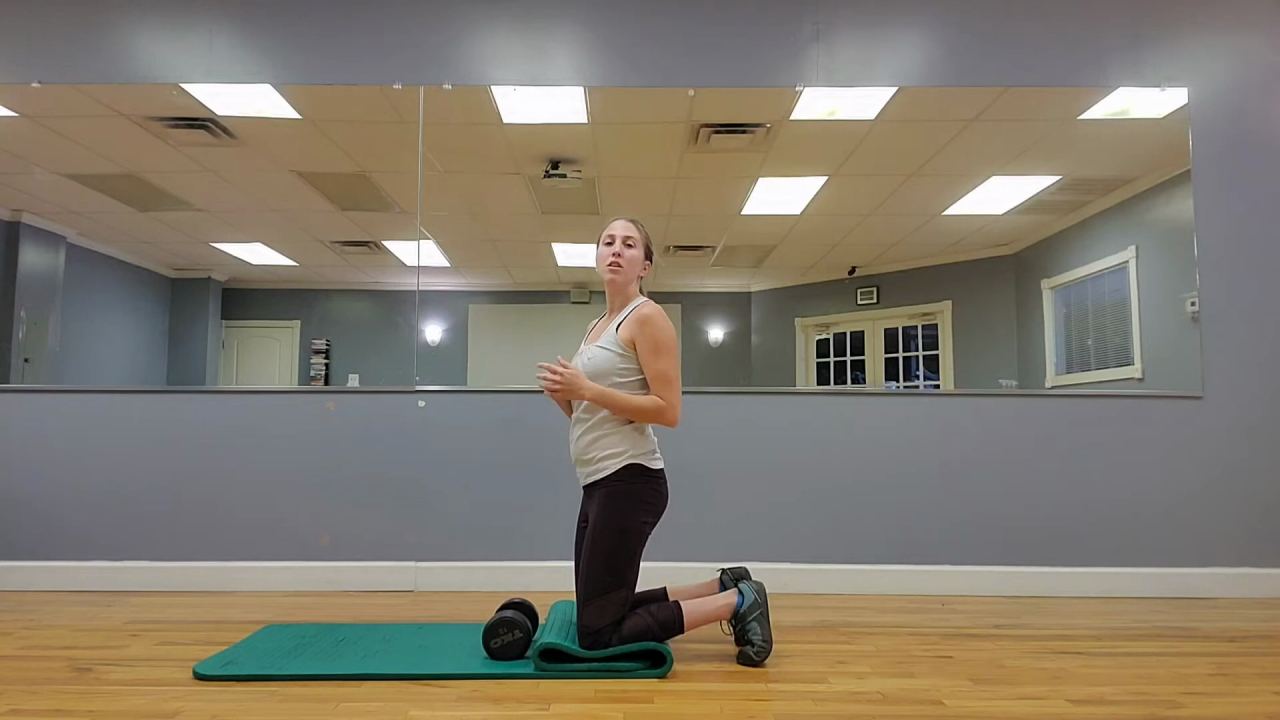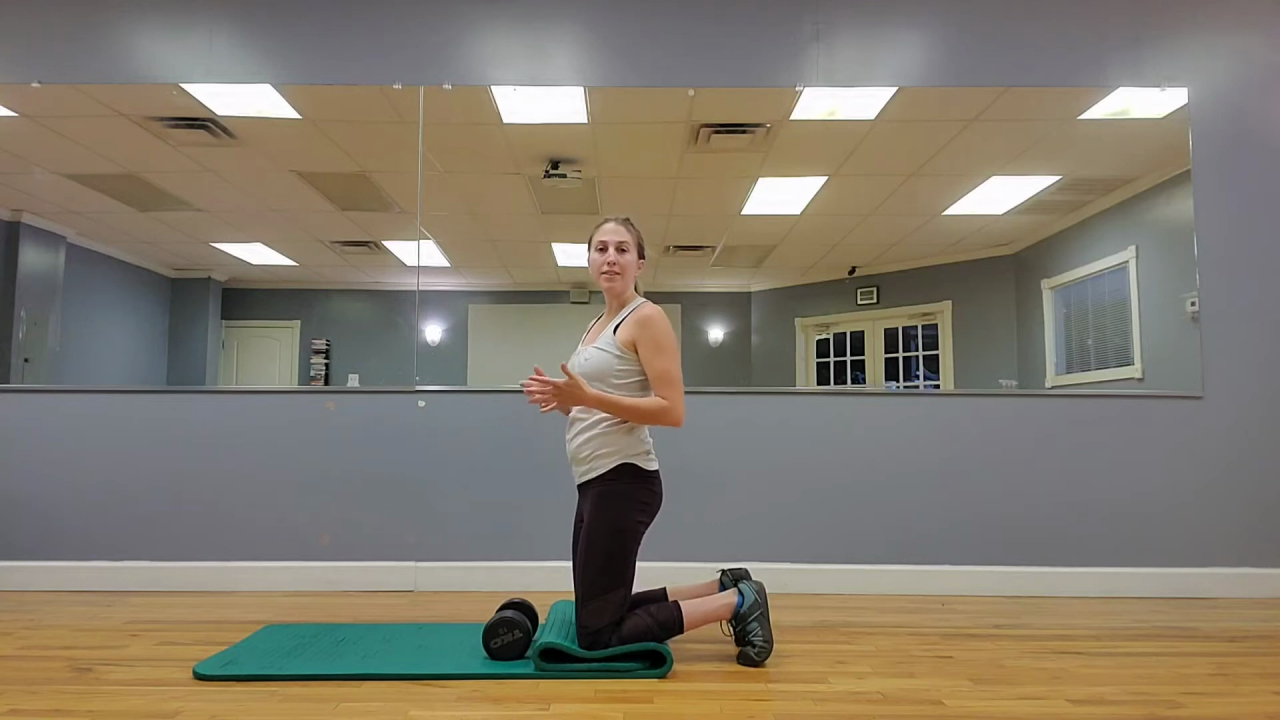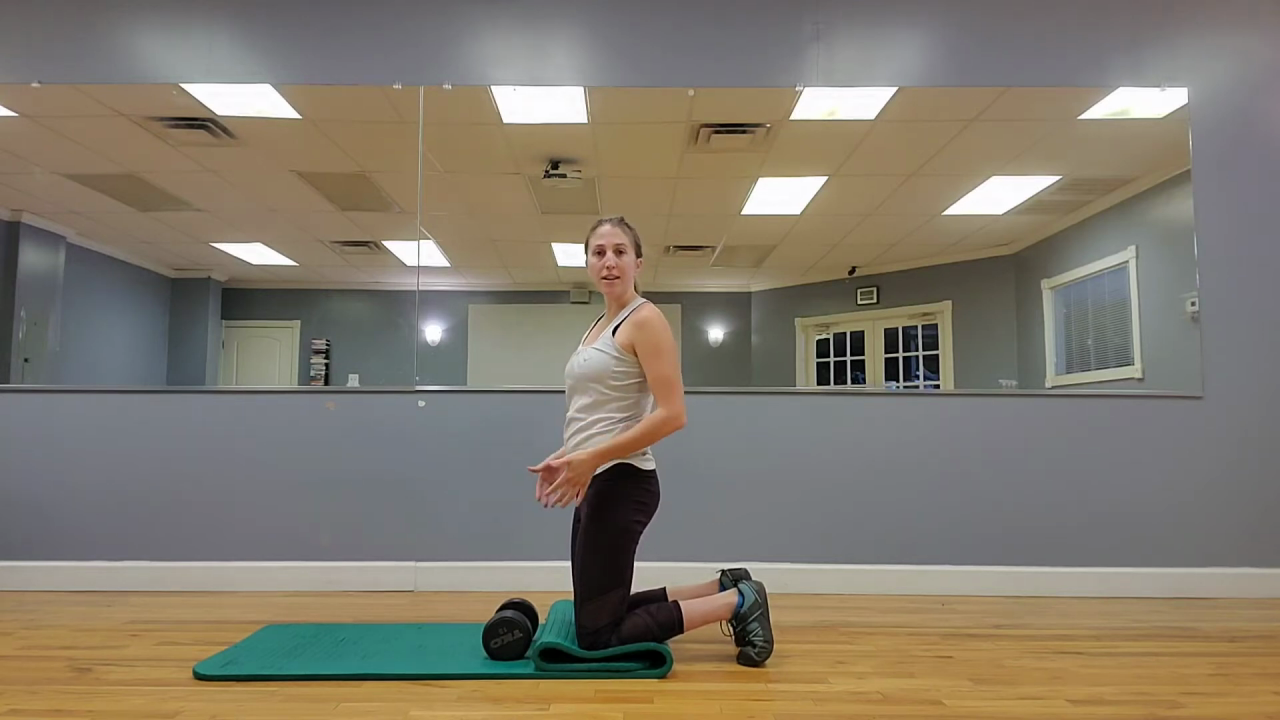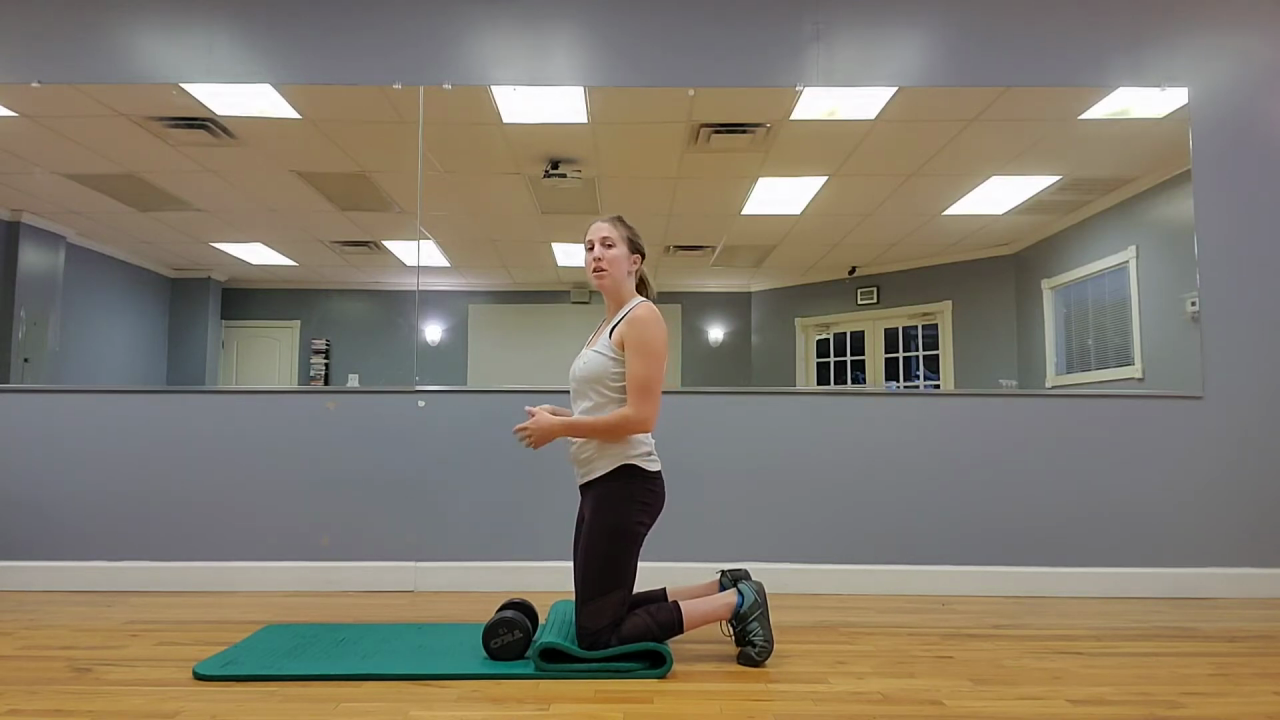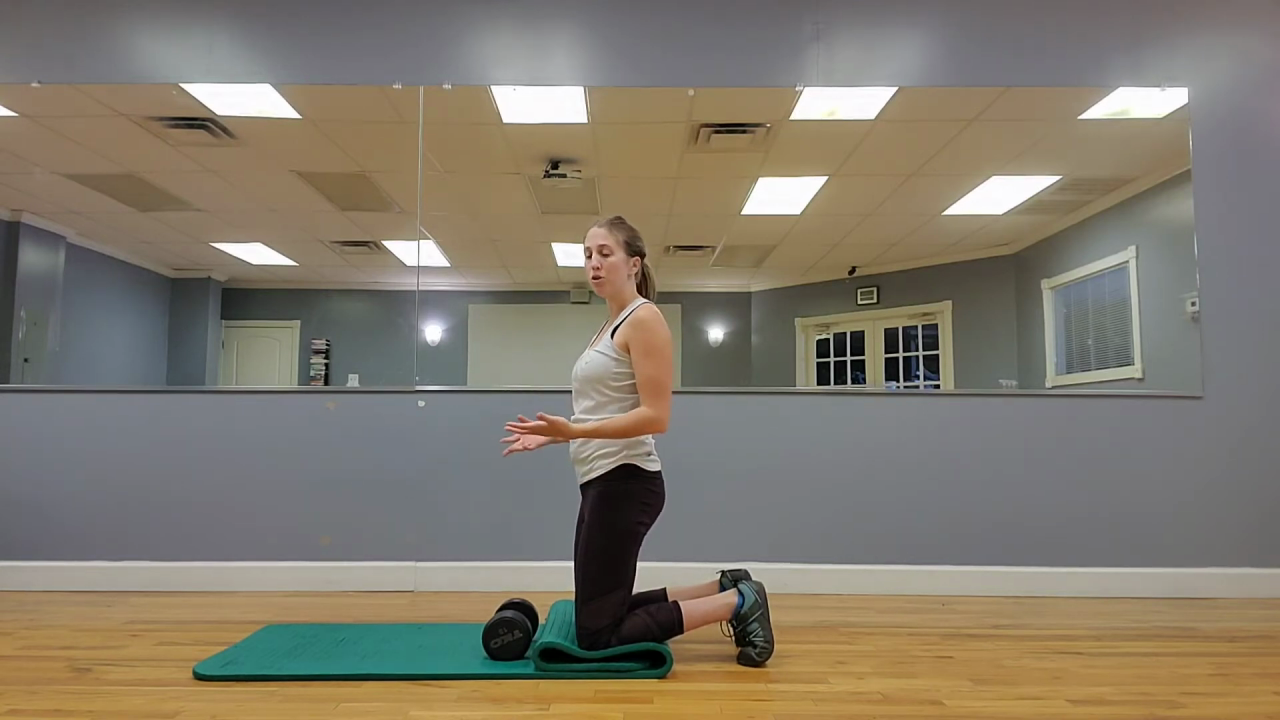
dt=1s
person 1, frame 1
left shoulder: (647, 317)
right shoulder: (597, 325)
left elbow: (667, 410)
left wrist: (587, 388)
right wrist: (565, 395)
left hip: (628, 484)
right hip: (601, 485)
left knee: (600, 633)
right knee: (601, 617)
left ankle: (737, 602)
right ankle: (724, 587)
person 1, frame 2
left shoulder: (646, 318)
right shoulder: (596, 325)
left elbow: (671, 410)
left wrist: (590, 397)
right wrist: (564, 400)
left hip: (622, 483)
right hip: (596, 485)
left knee: (597, 634)
right knee: (600, 616)
left ankle: (736, 602)
right ankle: (723, 588)
person 1, frame 3
left shoulder: (645, 320)
right shoulder: (599, 325)
left elbow: (671, 415)
left wrist: (590, 459)
right wrist: (565, 458)
left hip: (619, 484)
right hip: (599, 482)
left knee: (598, 634)
right knee: (602, 615)
left ankle: (737, 602)
right ankle: (724, 588)
person 1, frame 4
left shoulder: (642, 317)
right shoulder: (607, 324)
left elbow: (640, 417)
left wrist: (560, 426)
right wrist: (556, 420)
left hip: (625, 485)
right hip: (603, 486)
left knee: (598, 634)
right knee: (603, 614)
left ankle: (737, 602)
right ankle: (724, 589)
person 1, frame 5
left shoulder: (644, 319)
right shoulder: (610, 326)
left elbow: (654, 416)
left wrist: (573, 430)
right wrist: (554, 434)
left hip: (623, 484)
right hip: (604, 483)
left knee: (597, 633)
right knee: (603, 614)
left ankle: (736, 602)
right ankle: (724, 589)
